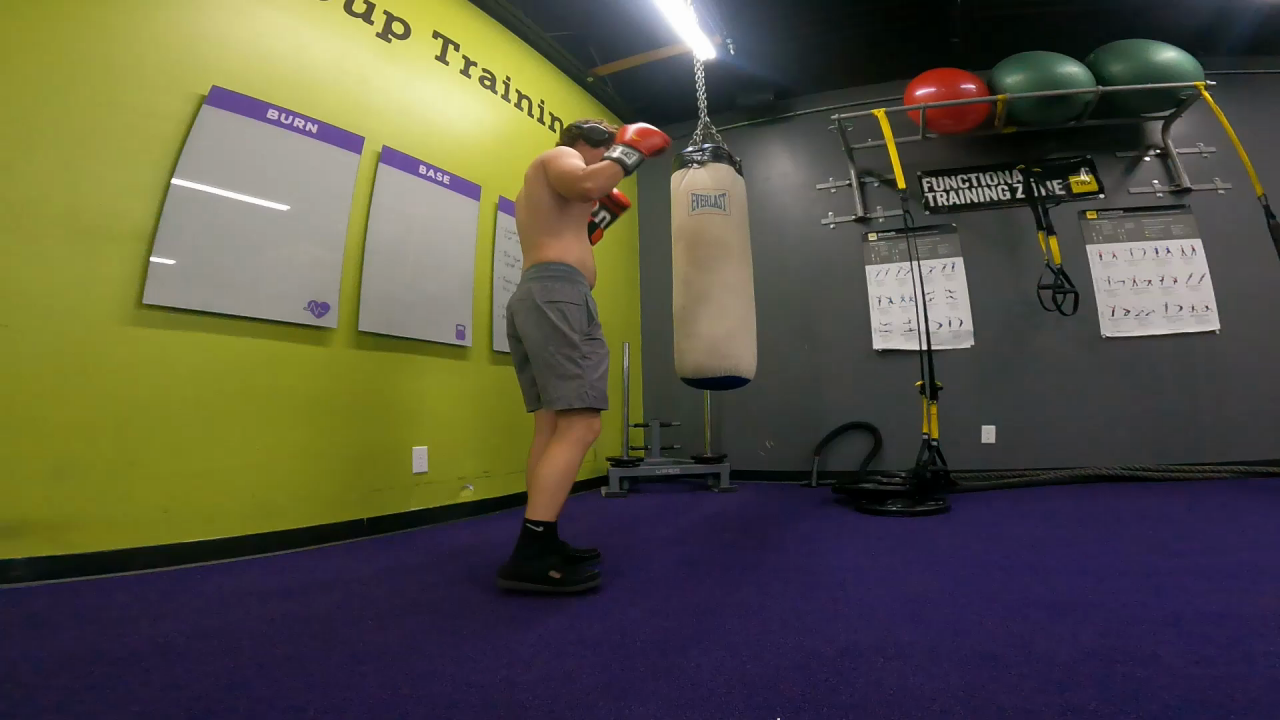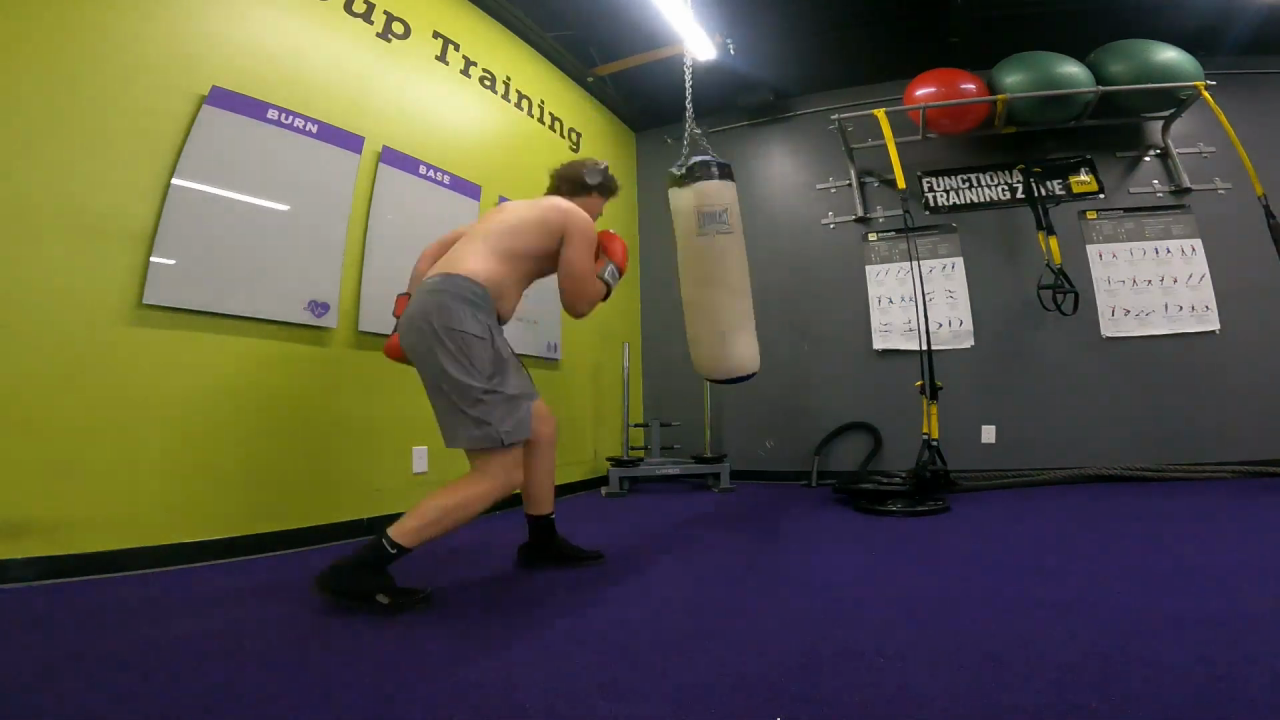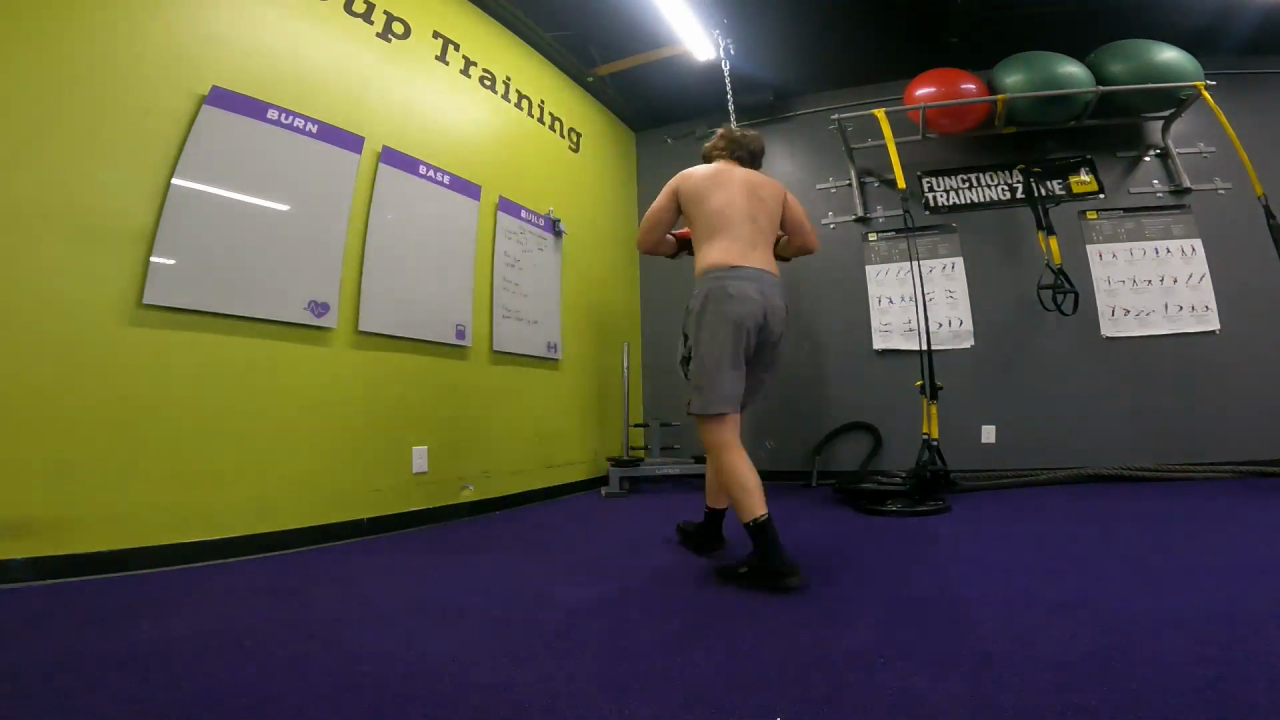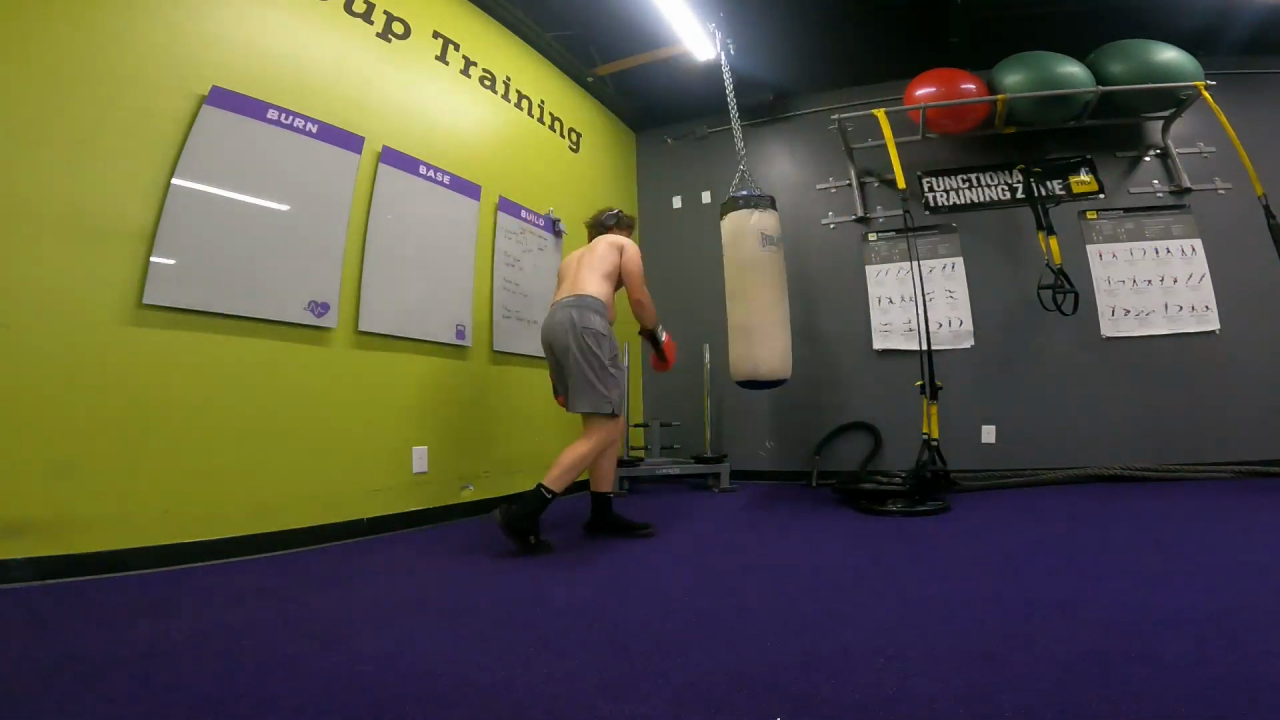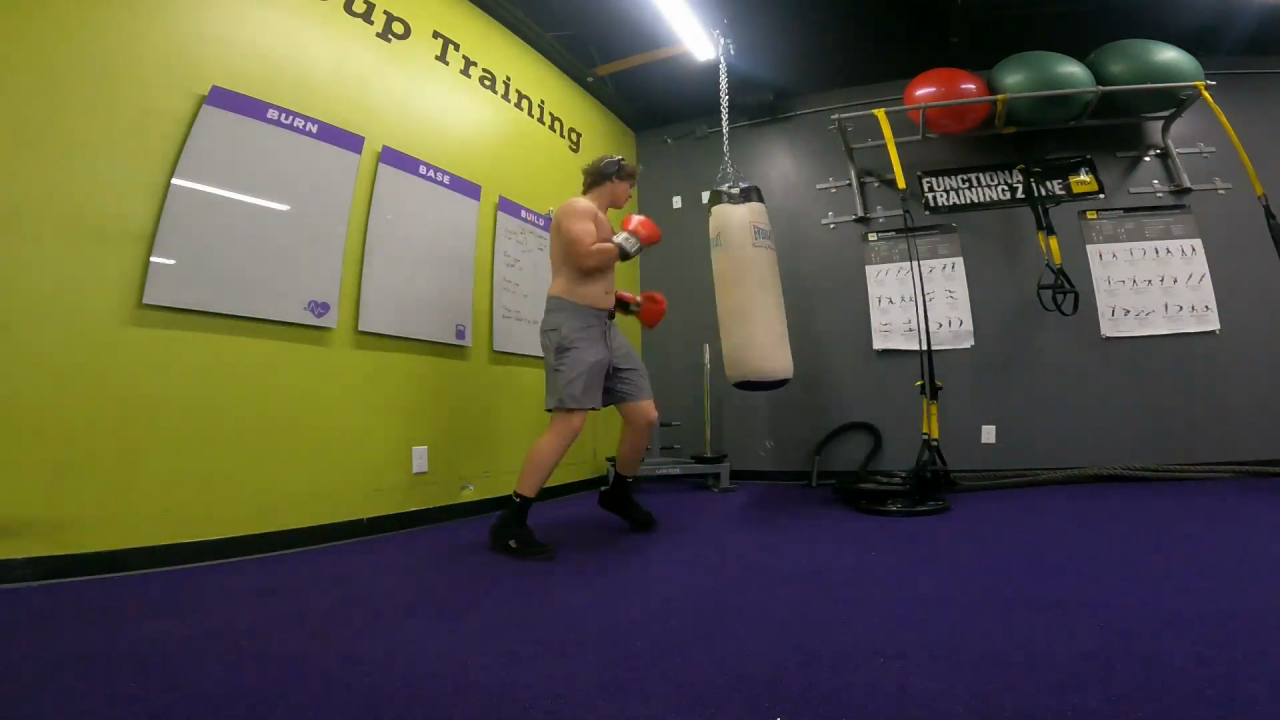
dt=0.7s
person 1, frame 1
left shoulder: (536, 191)
right shoulder: (560, 155)
right elbow: (586, 183)
left wrist: (599, 216)
right wrist: (622, 151)
left hip: (534, 298)
right hip: (557, 300)
left knee: (557, 432)
right knee: (578, 429)
left ankle: (542, 543)
right ankle: (528, 558)
person 1, frame 2
left shoulder: (518, 213)
right shoulder: (576, 219)
left elbow: (433, 250)
right elbow: (580, 305)
left wrist: (407, 309)
right wrist: (608, 272)
right hip: (456, 322)
left knee: (542, 428)
right knee: (499, 475)
left ankle: (544, 541)
right ankle: (364, 566)
person 1, frame 3
left shoulder: (687, 179)
right shoulder: (772, 186)
left elbow: (645, 239)
right elbow: (807, 243)
left hip: (718, 295)
right hip: (768, 294)
left knee: (719, 433)
right knee: (721, 428)
left ankle: (770, 558)
right ankle: (712, 524)
person 1, frame 4
left shoulder: (575, 257)
right shoulder: (624, 244)
right elbow: (638, 295)
left wrist: (560, 381)
right wrist: (658, 337)
left hip: (561, 324)
right hip: (584, 324)
left knee: (614, 426)
right knee: (601, 433)
left ankle: (603, 515)
right ankle: (524, 510)
person 1, frame 5
left shoulder: (602, 219)
right shoulder: (578, 207)
right elbow: (587, 257)
left wrist: (630, 302)
right wrist: (630, 242)
left hip: (601, 328)
right hip: (573, 328)
left knee: (644, 417)
right knee: (567, 426)
left ankle: (619, 493)
right ankle: (510, 525)
